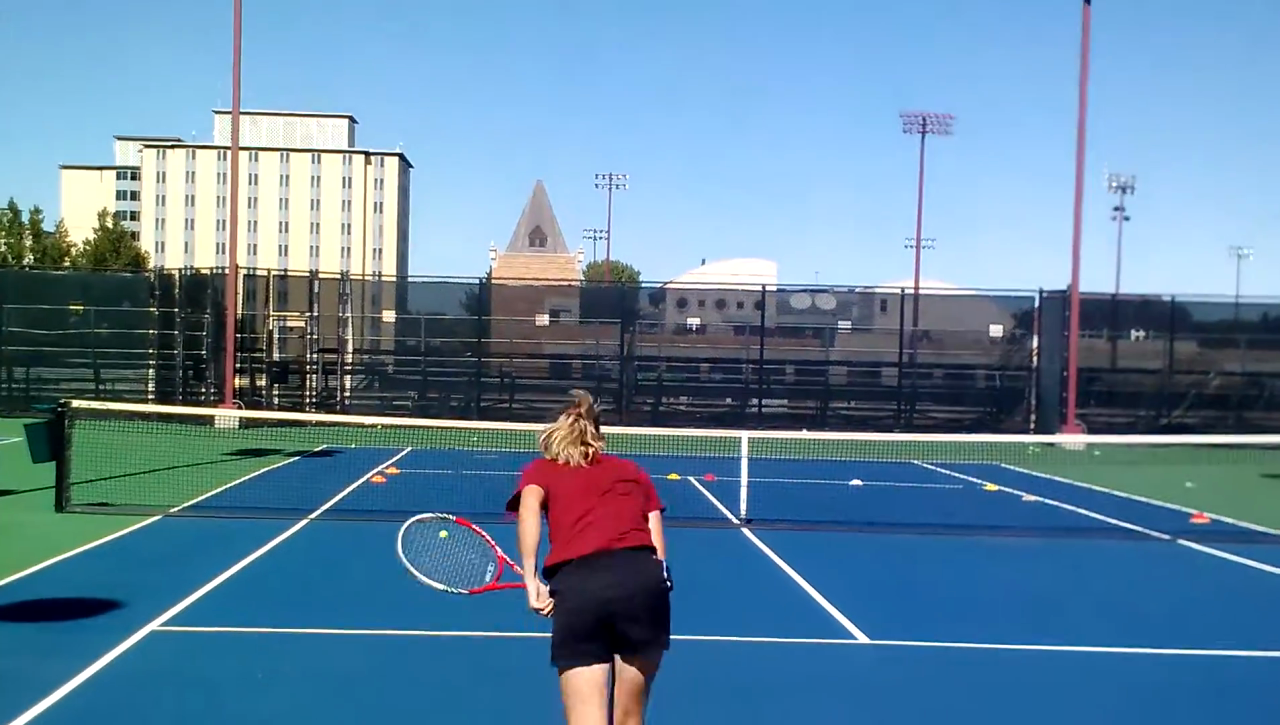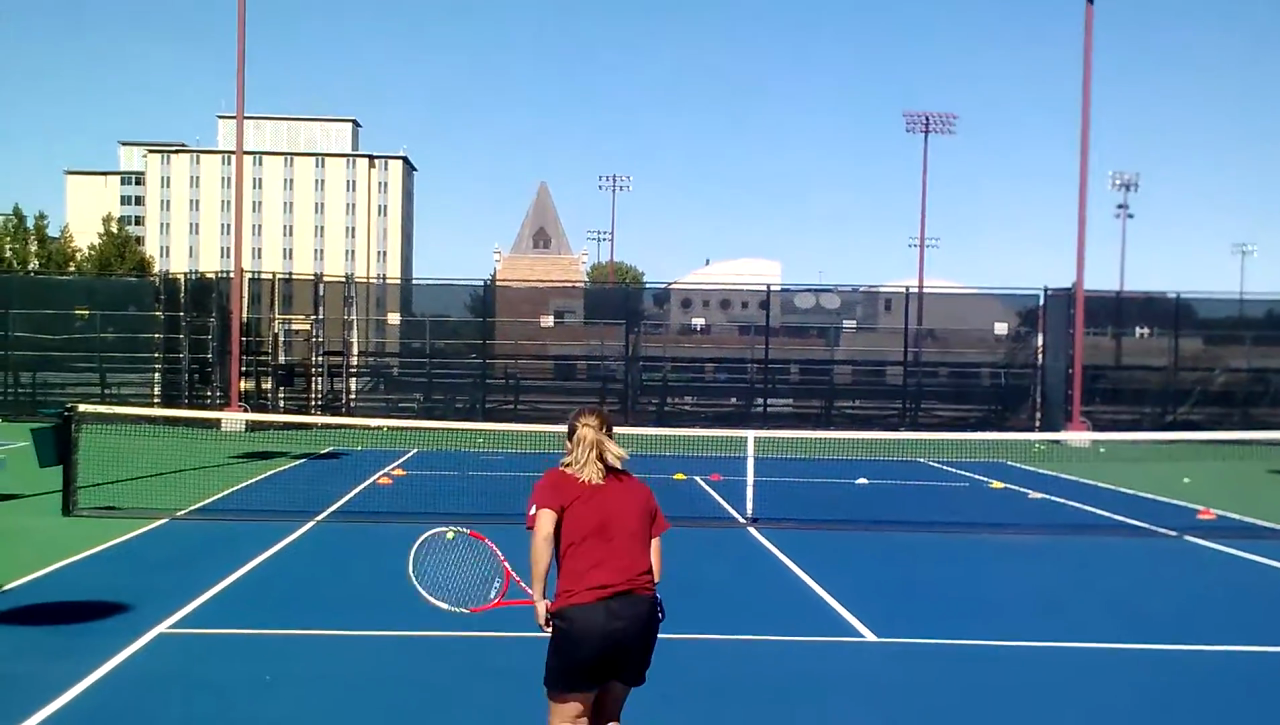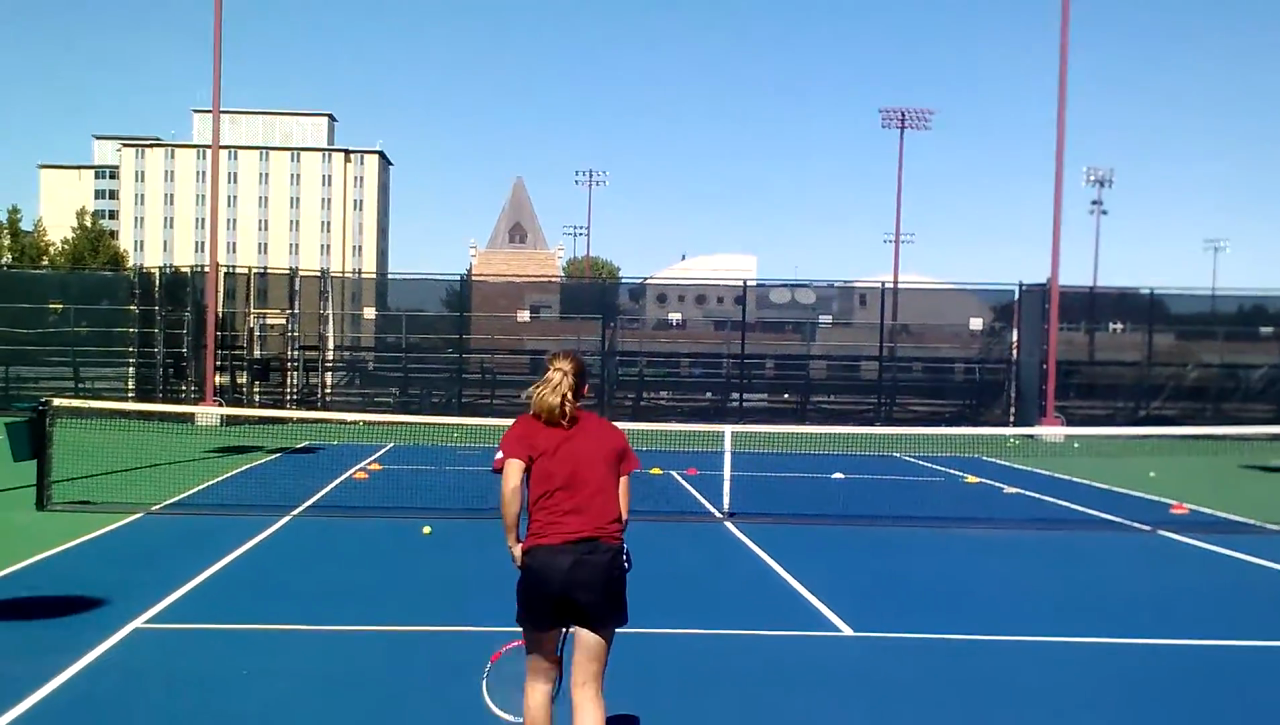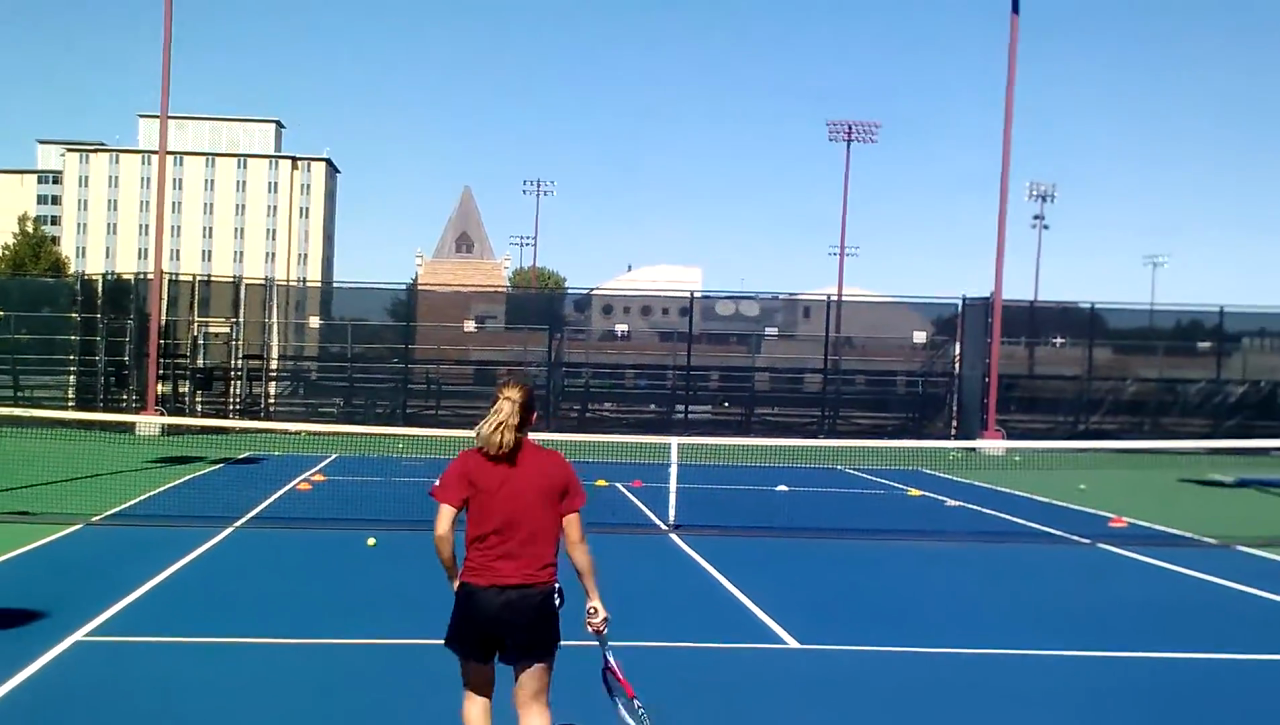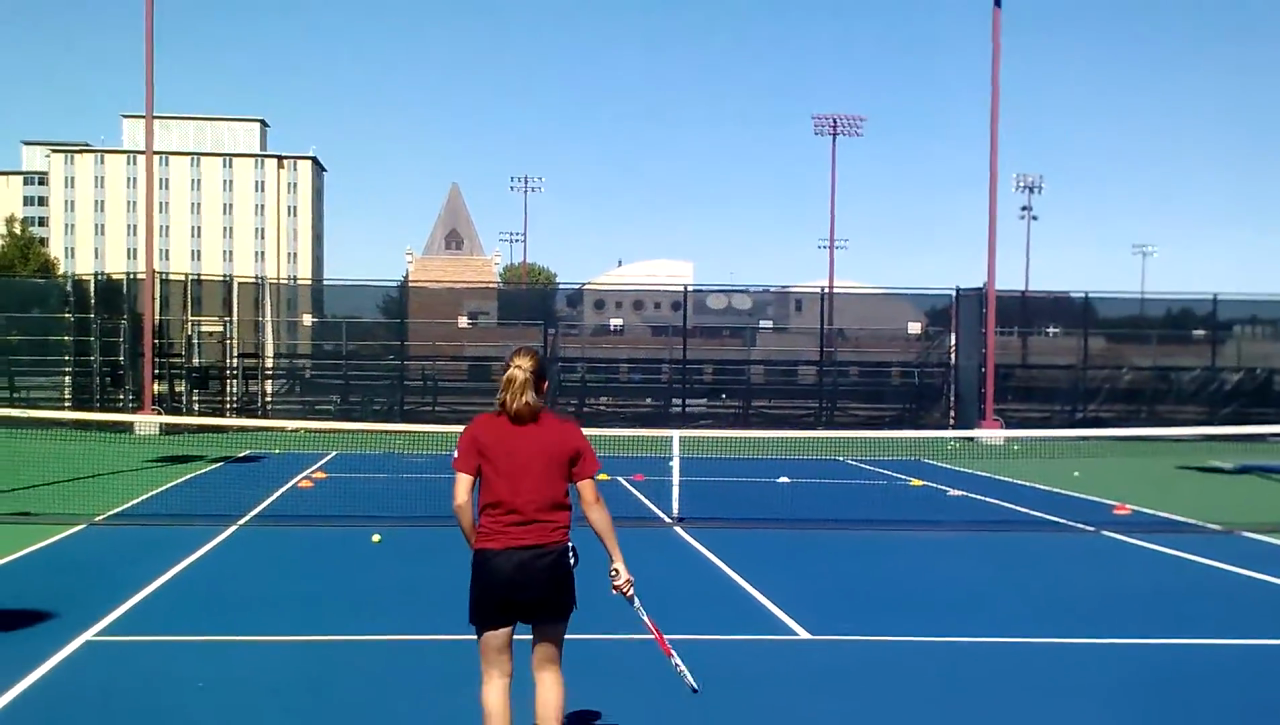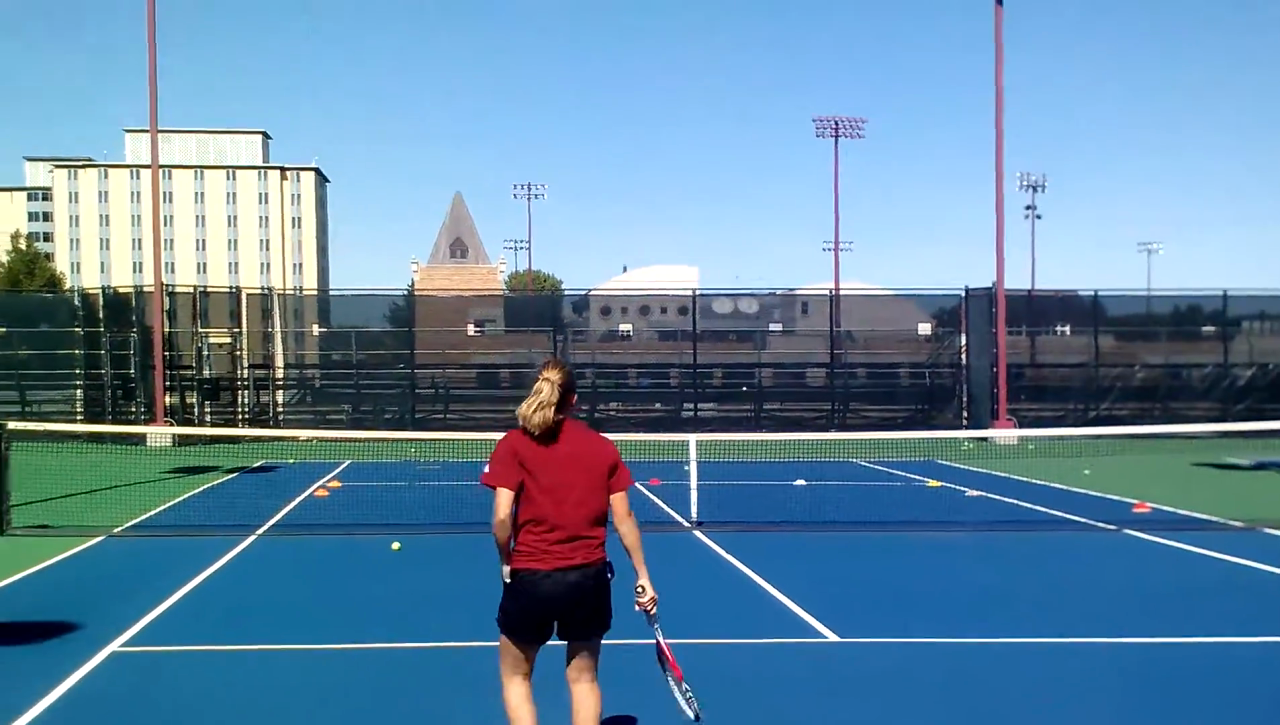
dt=0.2s
person 1, frame 1
left shoulder: (541, 471)
right shoulder: (634, 472)
left elbow: (530, 505)
right elbow: (657, 545)
left wrist: (531, 578)
left hip: (578, 585)
right hip: (644, 577)
person 1, frame 2
left shoulder: (555, 482)
right shoulder: (641, 490)
left elbow: (543, 535)
right elbow: (656, 570)
left wrist: (539, 598)
left hip: (580, 615)
right hip: (639, 615)
person 1, frame 3
left shoulder: (525, 429)
right shoulder: (612, 433)
left elbow: (511, 486)
right elbow: (622, 511)
left wrist: (513, 541)
left hip: (545, 559)
right hip: (604, 560)
left knee: (541, 673)
right knee: (588, 687)
person 1, frame 4
left shoulder: (467, 464)
right shoulder: (559, 467)
left elbow: (442, 531)
right elbow: (576, 542)
left wrist: (455, 578)
right wrist: (594, 597)
left hip: (478, 596)
right hip: (536, 597)
left knee: (477, 692)
person 1, frame 5
left shoulder: (477, 431)
right shoulder: (569, 433)
left elbow: (460, 500)
right elbow: (592, 503)
left wrist: (478, 545)
right wrist: (617, 559)
left hip: (493, 561)
right hip: (551, 561)
left knee: (496, 673)
right knee: (547, 668)
person 1, frame 6
left shoulder: (513, 445)
right shoulder: (604, 447)
left elbow: (502, 516)
right elbow: (624, 517)
left wrist: (506, 560)
right wrist: (643, 576)
left hip: (531, 577)
right hip: (589, 576)
left knee: (515, 675)
right knee: (583, 677)
